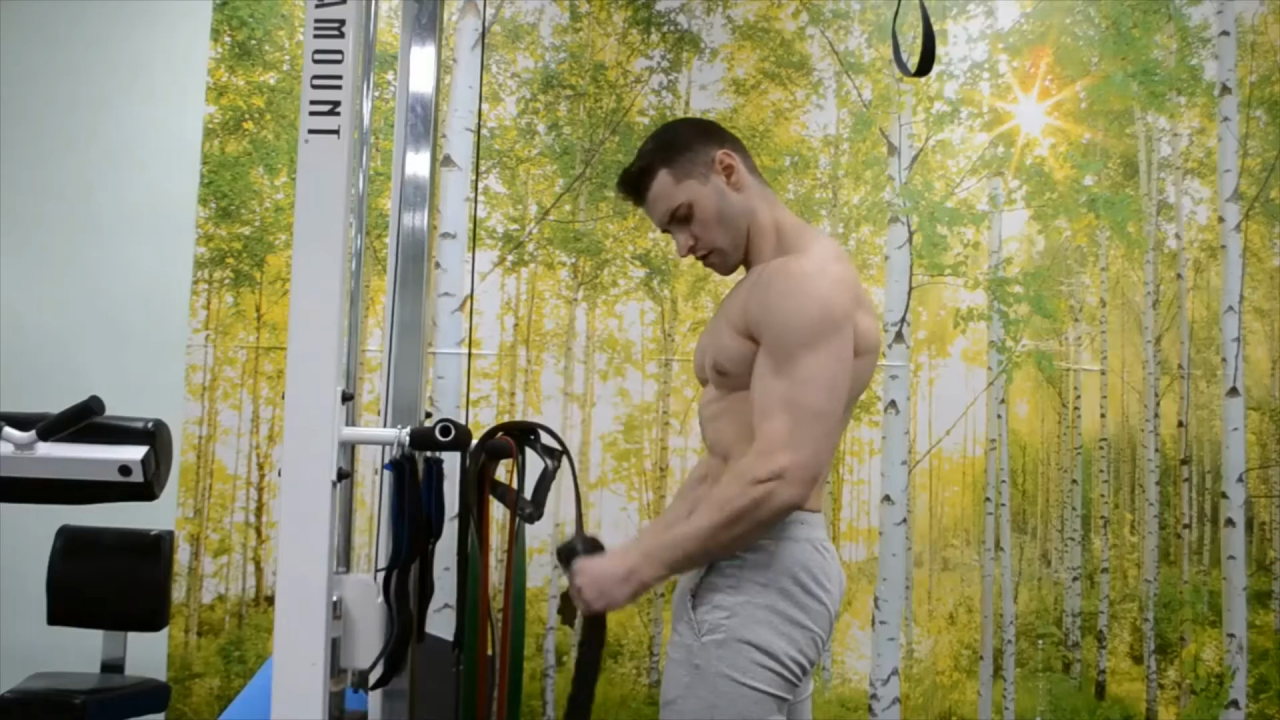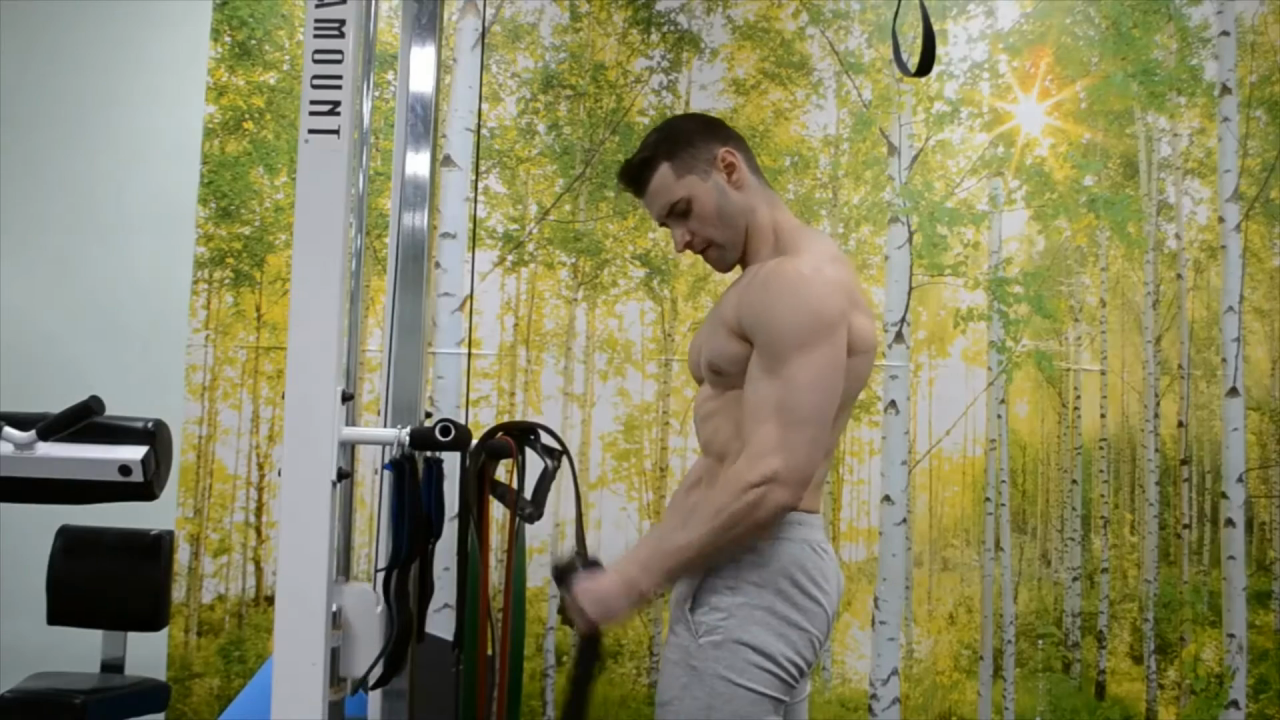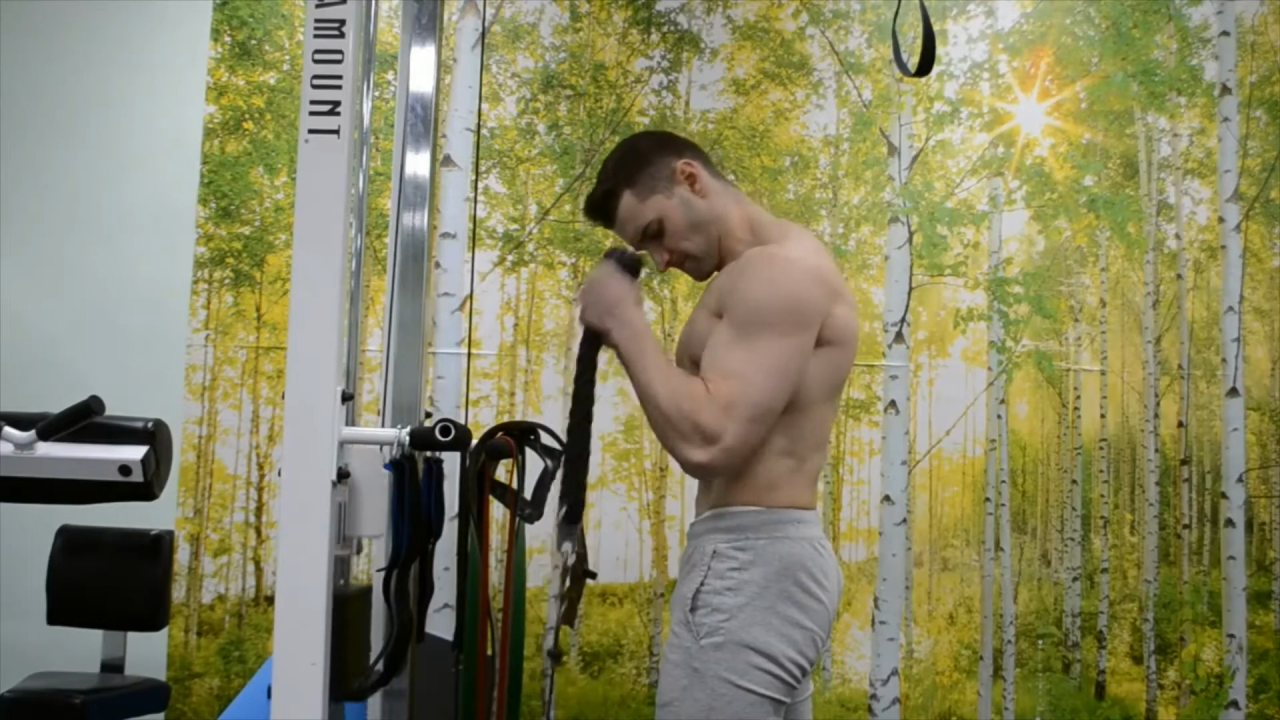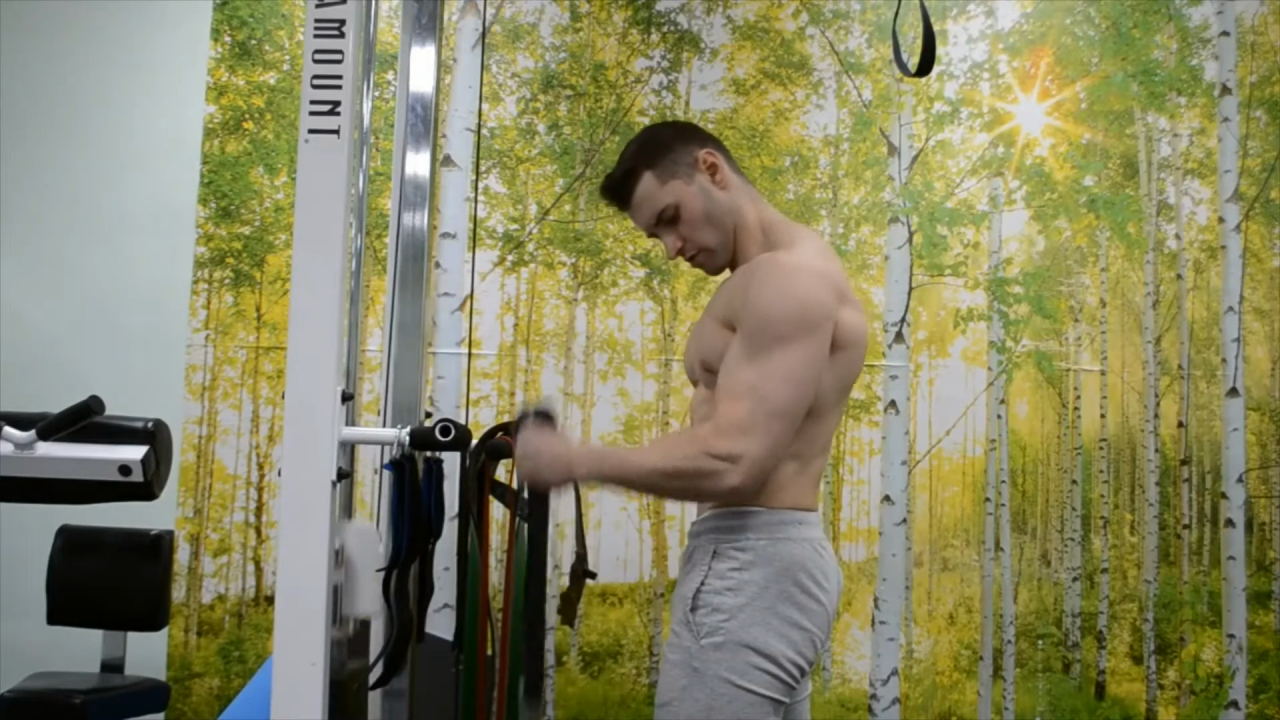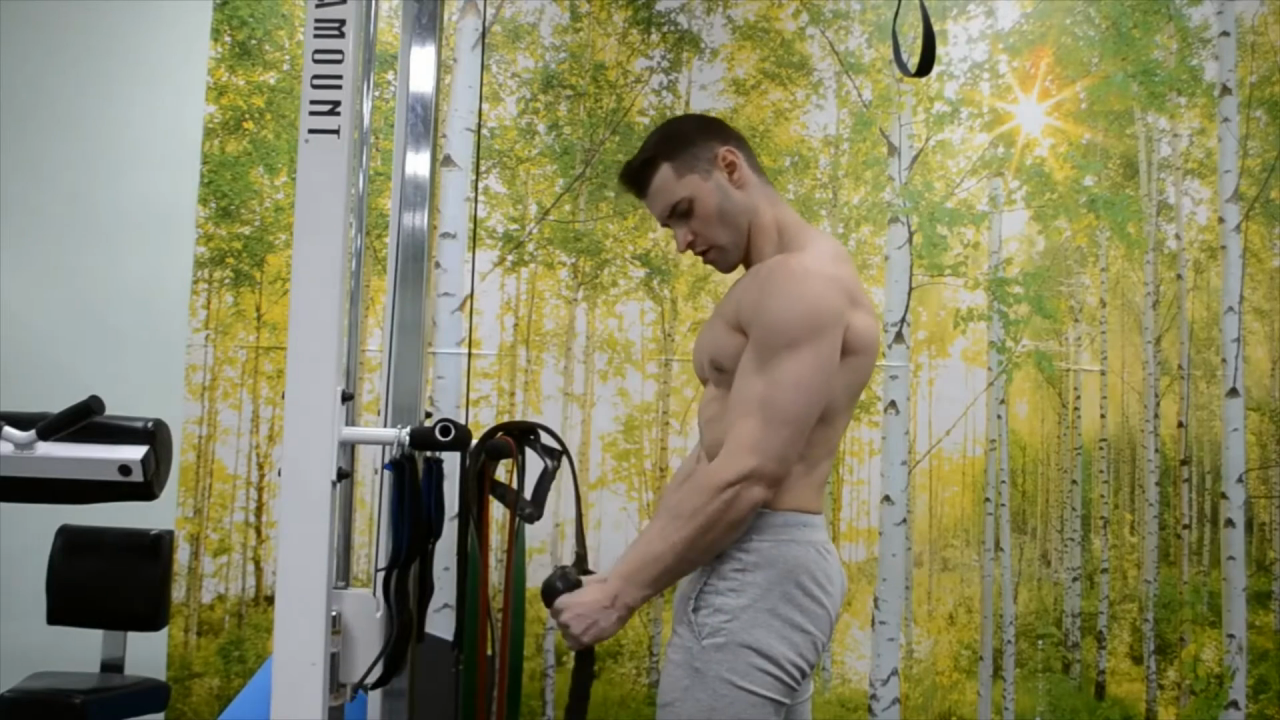
dt=0.5s
person 1, frame 1
left shoulder: (804, 280)
right shoulder: (770, 287)
left elbow: (781, 475)
left wrist: (639, 567)
right wrist: (636, 552)
left hip: (758, 569)
right hip: (758, 564)
person 1, frame 2
left shoulder: (800, 281)
right shoulder: (770, 285)
left elbow: (773, 478)
left wrist: (635, 582)
right wrist: (634, 563)
left hip: (753, 570)
right hip: (757, 565)
person 1, frame 3
left shoulder: (780, 270)
right shoulder: (764, 275)
left elbow: (708, 441)
right elbow: (707, 441)
left wrist: (626, 326)
right wrist: (628, 335)
left hip: (752, 565)
right hip: (761, 559)
person 1, frame 4
left shoulder: (789, 277)
right shoulder: (770, 281)
left elbow: (731, 460)
right elbow: (725, 445)
left wrist: (577, 458)
right wrist: (593, 460)
left hip: (751, 565)
right hip: (763, 561)
person 1, frame 5
left shoulder: (801, 281)
right shoulder: (779, 284)
left elbow: (748, 477)
right elbow: (716, 452)
left wrist: (619, 592)
right wrist: (628, 575)
left hip: (759, 573)
right hip: (767, 566)
